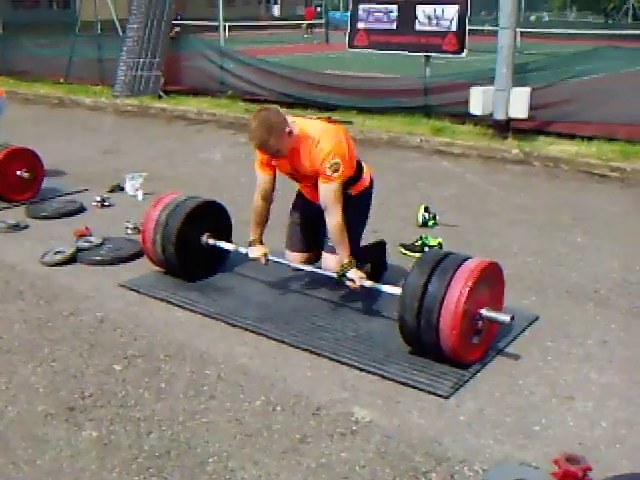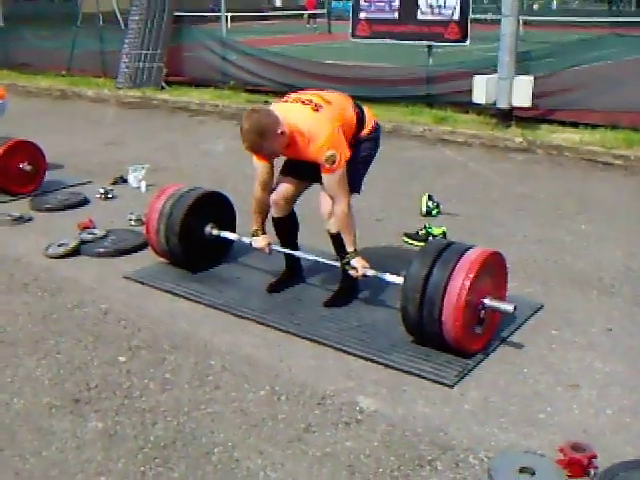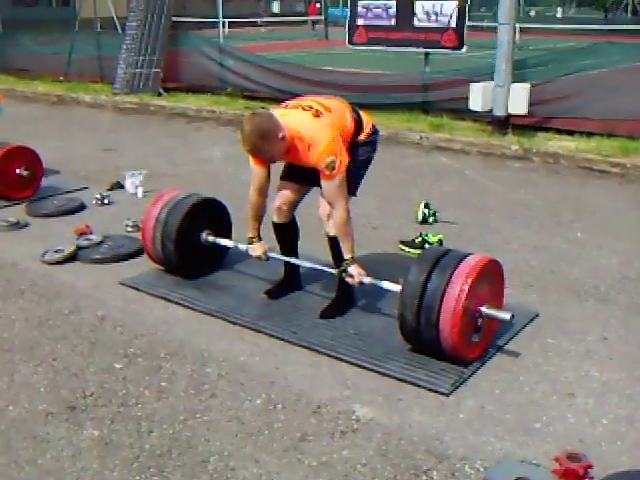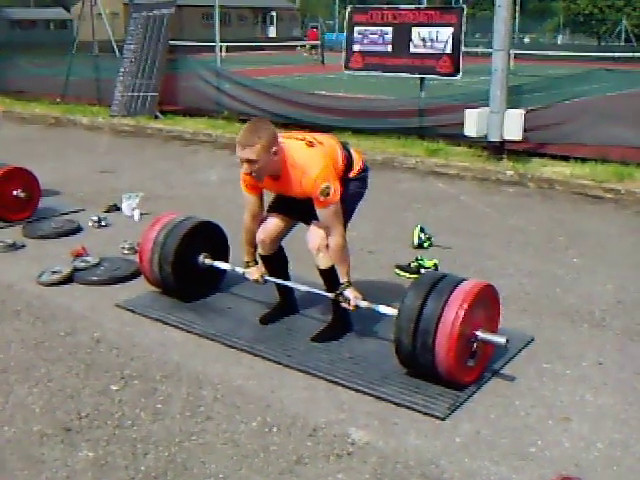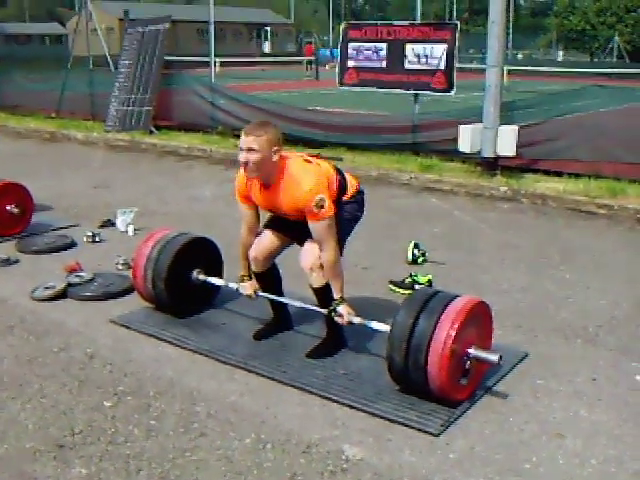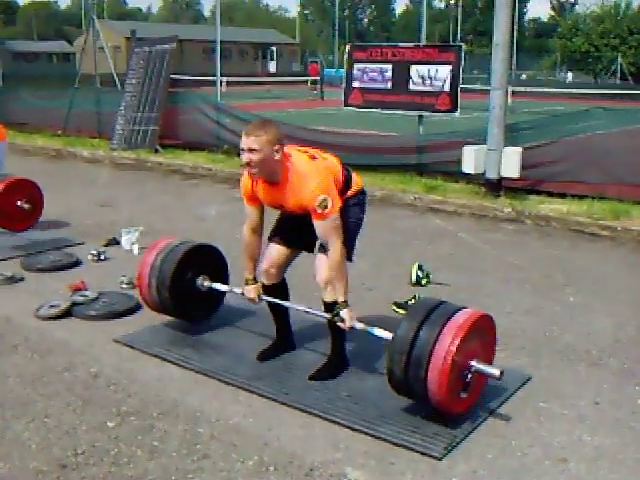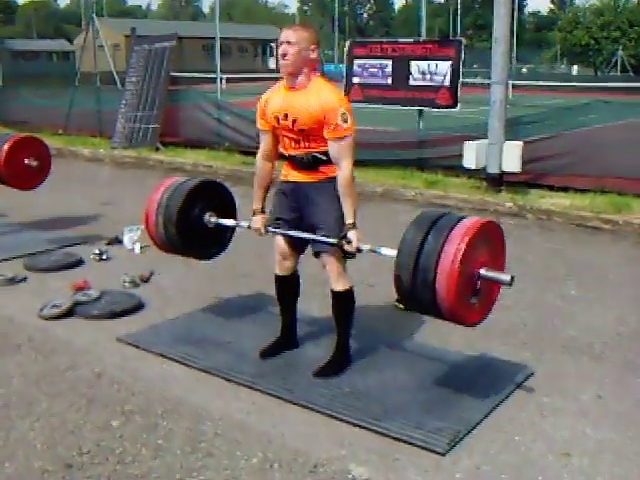
dt=0.7s
person 1, frame 1
left shoulder: (326, 145)
right shoulder: (270, 142)
left elbow: (332, 211)
right elbow: (263, 196)
left wrist: (347, 264)
right wrist: (255, 241)
left hip: (352, 194)
right hip: (311, 195)
left knee: (333, 266)
right knee: (296, 260)
left ankle: (373, 253)
person 1, frame 2
left shoulder: (321, 136)
right shoulder: (265, 130)
left elbow: (340, 202)
right elbow: (262, 186)
left wrist: (352, 254)
right wrist: (258, 231)
left hip: (358, 134)
left knee: (328, 209)
right knee: (279, 199)
left ankle: (349, 280)
right ankle: (293, 268)
person 1, frame 3
left shoulder: (320, 141)
right shoulder: (263, 136)
left elbow: (339, 207)
right elbow: (258, 191)
left wrist: (350, 261)
right wrist: (254, 238)
left hip: (357, 138)
left knee: (327, 211)
right knee: (282, 205)
left ankle: (345, 291)
right ankle: (291, 276)
person 1, frame 4
left shoulder: (312, 170)
right shoulder: (250, 168)
left elbow: (335, 233)
right elbow: (252, 216)
left wrist: (346, 285)
right wrist: (250, 262)
left hip: (348, 176)
left knee: (317, 242)
right knee: (265, 237)
left ankle: (342, 316)
right ankle: (287, 301)
person 1, frame 5
left shoulder: (306, 184)
right shoulder: (245, 180)
left elbow: (328, 248)
right elbow: (248, 229)
left wrist: (339, 301)
right wrist: (245, 277)
left hip: (343, 201)
left knee: (310, 262)
right knee: (258, 254)
left ankle: (335, 334)
right ankle: (281, 317)
person 1, frame 6
left shoulder: (311, 182)
right shoulder: (251, 179)
left elbow: (334, 246)
right elbow: (251, 229)
left wrist: (343, 305)
right wrist: (250, 280)
left hip: (345, 201)
right hip: (299, 207)
left knee: (324, 277)
right knee: (270, 267)
left ankle: (338, 356)
right ankle: (284, 338)
person 1, frame 7
left shoulder: (329, 100)
right shoulder: (269, 100)
left elbow: (344, 166)
right elbow: (265, 157)
left wrist: (350, 224)
right wrist: (258, 209)
left hip: (327, 185)
right hip: (290, 184)
left knee: (334, 266)
right knee: (283, 259)
left ankle: (342, 351)
right ankle: (287, 335)
